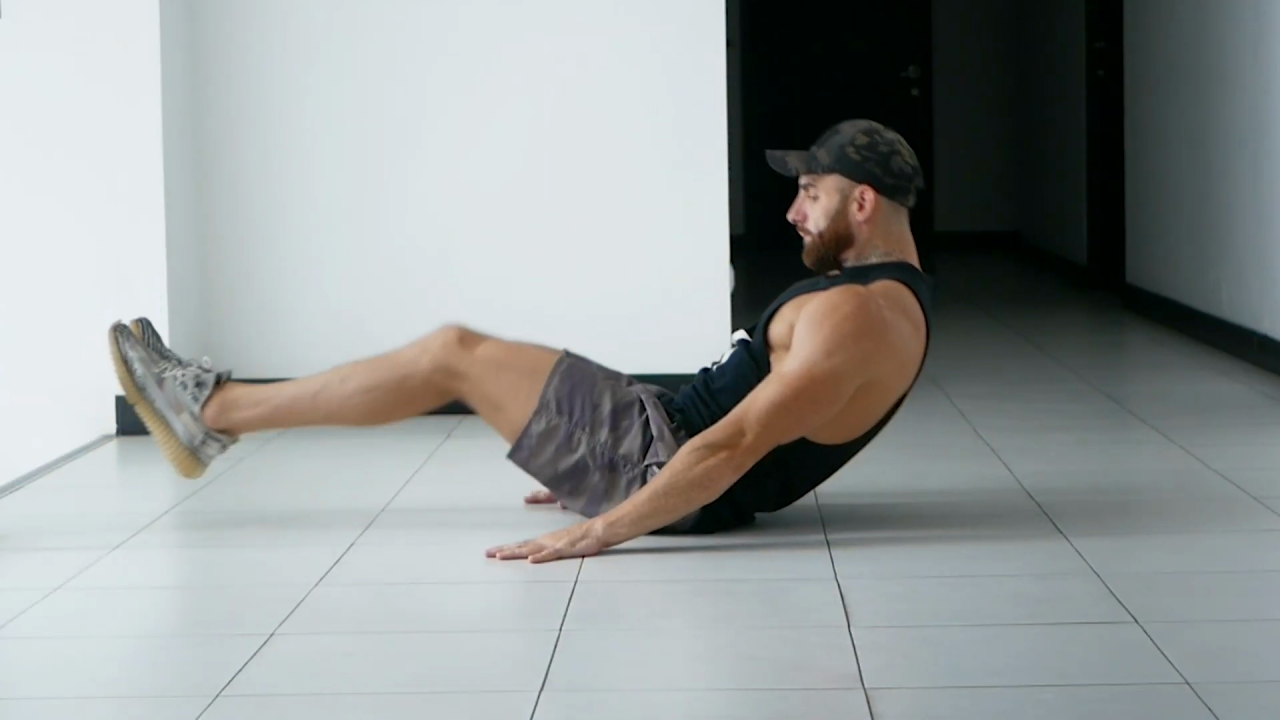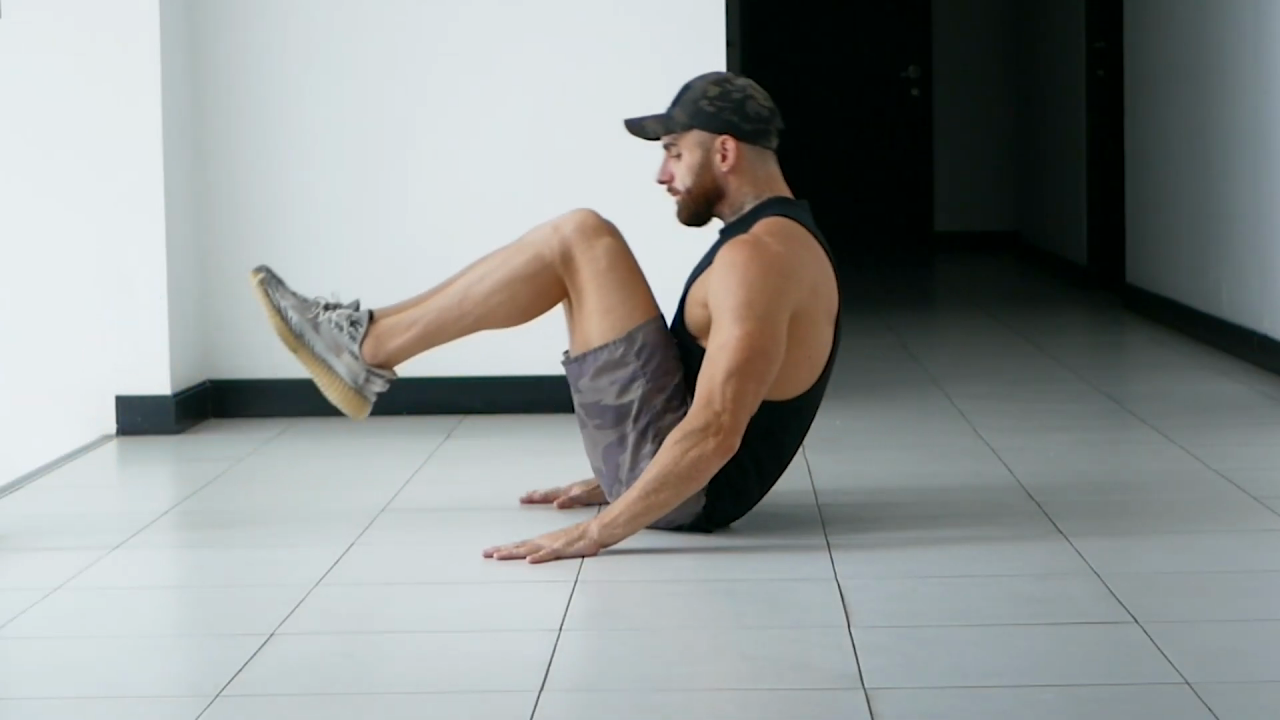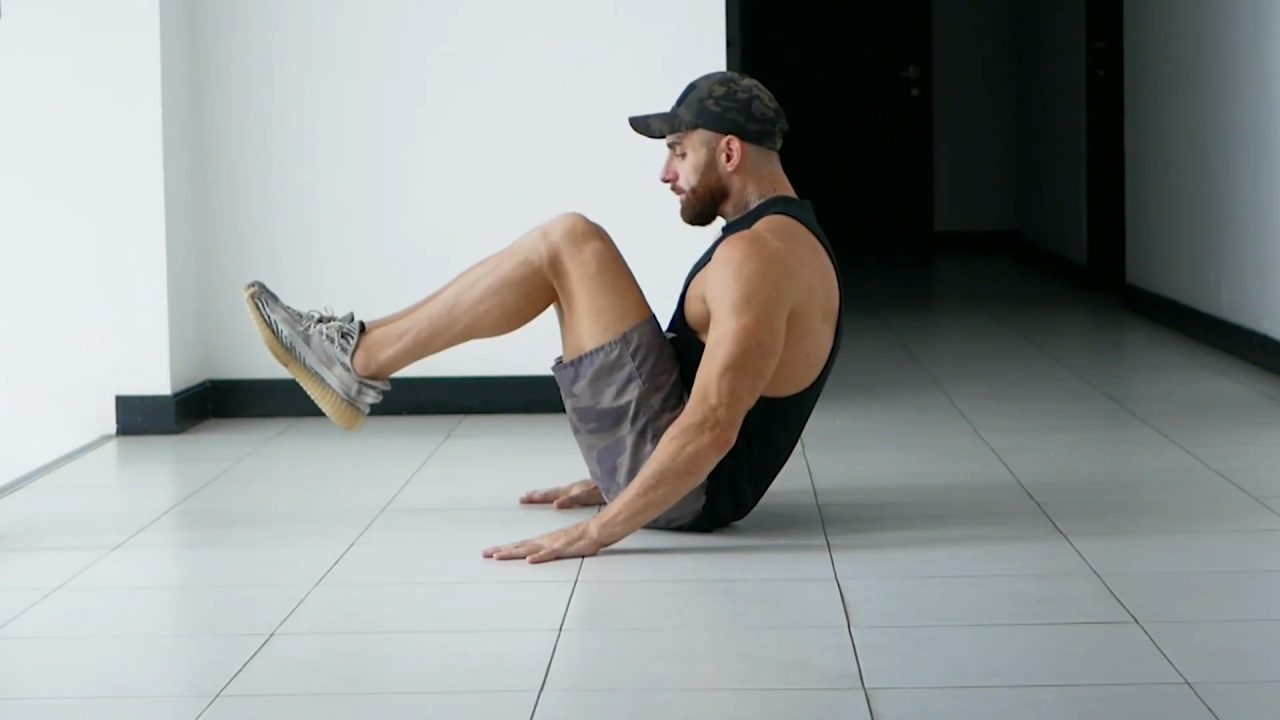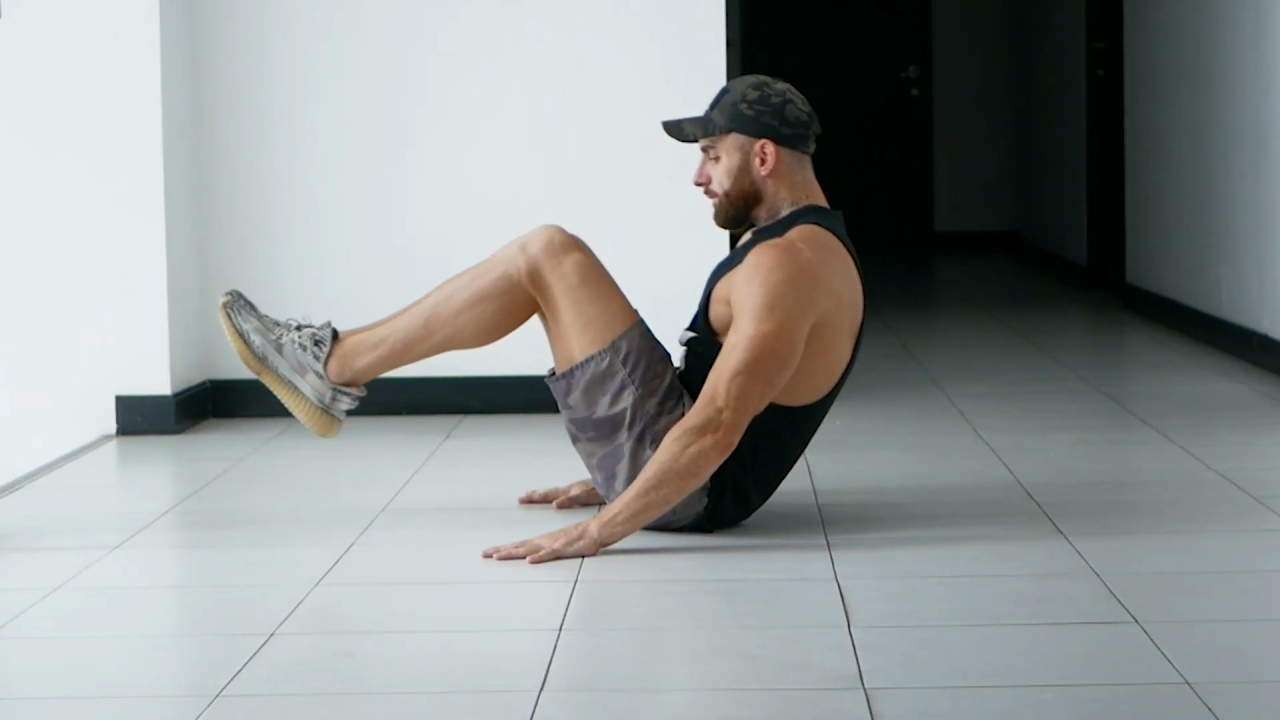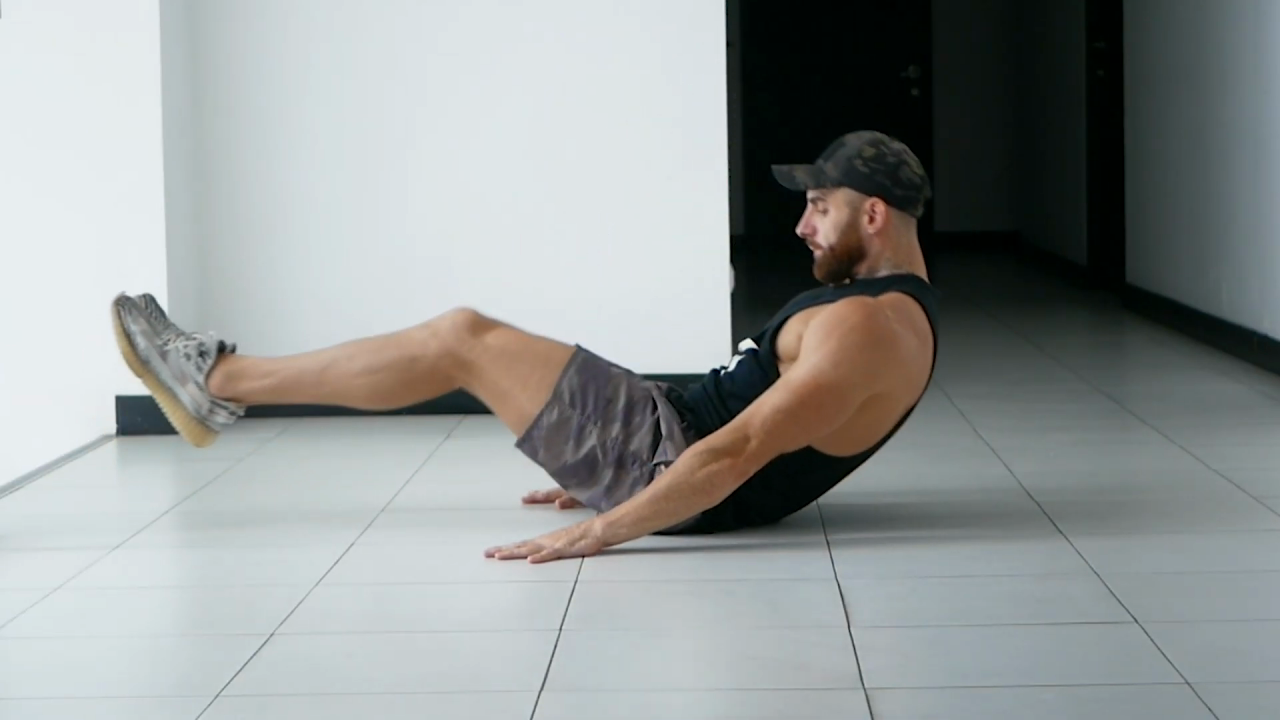
dt=0.3s
person 1, frame 1
left shoulder: (860, 315)
right shoulder: (880, 289)
left elbow: (734, 449)
left wrist: (598, 533)
right wrist: (602, 485)
left hip: (664, 463)
right hip: (671, 447)
left knee: (454, 352)
right knee: (470, 356)
left ankle: (209, 410)
right ankle: (223, 407)
person 1, frame 2
left shoulder: (756, 257)
right shoulder: (782, 234)
left elbow: (714, 433)
left wrist: (598, 532)
right wrist: (617, 476)
left hip: (689, 489)
right hip: (687, 472)
left knee: (581, 238)
right knee: (574, 247)
left ankle: (366, 348)
right ankle: (370, 343)
person 1, frame 3
left shoulder: (756, 254)
right shoulder: (784, 238)
left elbow: (711, 427)
left wrist: (599, 531)
right wrist: (615, 479)
left hip: (688, 487)
right hip: (679, 469)
left knee: (569, 240)
right knee: (566, 250)
left ankle: (358, 357)
right ankle: (363, 352)
person 1, frame 4
left shoulder: (787, 263)
right shoulder: (808, 244)
left elbow: (714, 429)
left wrist: (599, 531)
right wrist: (616, 480)
left hip: (692, 488)
right hip: (688, 474)
left knee: (548, 254)
right knee: (547, 263)
left ankle: (334, 366)
right ankle: (339, 362)
person 1, frame 5
left shoulder: (869, 329)
right shoulder: (886, 305)
left elbow: (737, 454)
left wrist: (601, 531)
right wrist: (601, 472)
left hip: (667, 453)
right hip: (673, 438)
left knee: (461, 335)
right knee: (475, 341)
left ankle: (214, 382)
